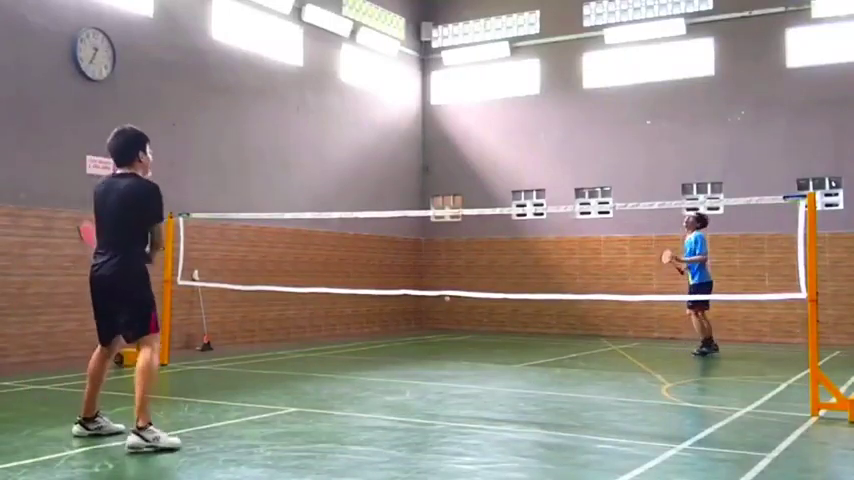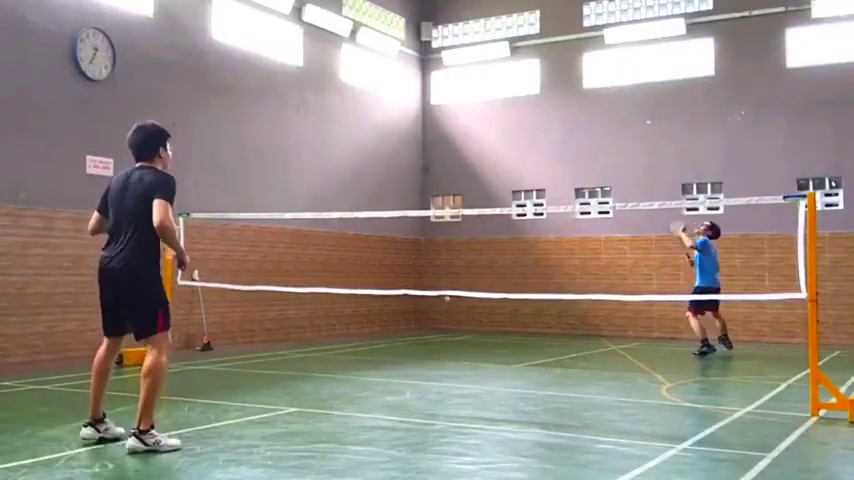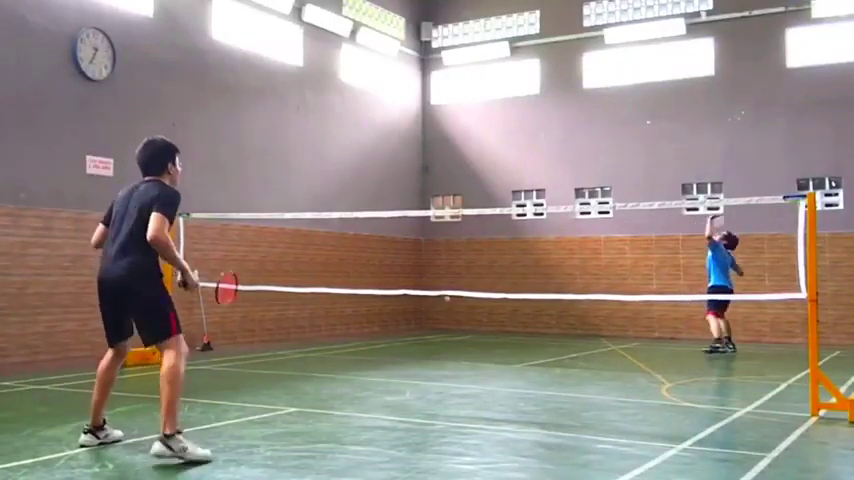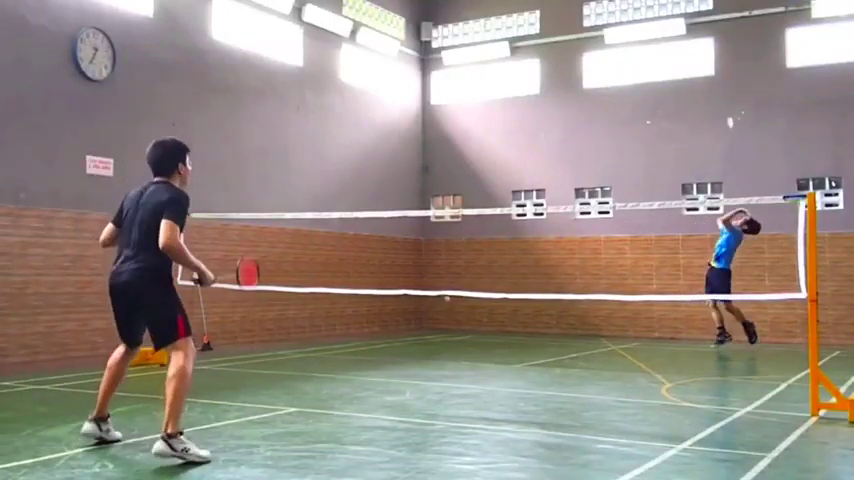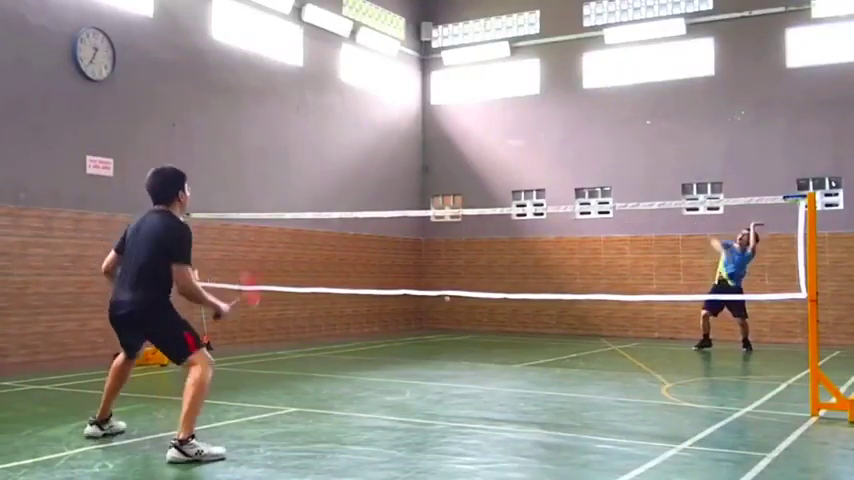
dt=0.3s
person 1, frame 1
left shoulder: (102, 188)
right shoulder: (147, 190)
right elbow: (158, 240)
right wrist: (150, 253)
left hip: (100, 274)
right hip: (127, 276)
left knee: (107, 344)
right knee: (149, 345)
left ankle: (88, 418)
right ankle: (142, 427)
person 1, frame 2
left shoulder: (118, 181)
right shoulder: (162, 180)
left elbow: (93, 227)
right elbow: (161, 222)
right wrist: (181, 253)
left hip: (110, 268)
right hip: (139, 270)
left knee: (111, 341)
right knee: (159, 345)
left ankle: (95, 422)
right ankle: (143, 430)
person 1, frame 3
left shoulder: (125, 194)
right shoulder: (166, 193)
left elbow: (97, 241)
right elbow: (156, 236)
right wrist: (185, 270)
left hip: (108, 278)
right hip: (138, 278)
left knee: (117, 349)
right knee: (175, 349)
left ankle: (95, 427)
right ankle: (169, 436)
person 1, frame 4
left shoulder: (134, 195)
right shoulder: (175, 197)
left elbow: (105, 239)
right elbow: (169, 244)
right wrist: (202, 270)
left hip: (120, 281)
right hip: (151, 282)
left knee: (129, 347)
right knee: (183, 351)
left ankle: (98, 419)
right ankle: (171, 436)
person 1, frame 5
left shoulder: (137, 225)
right shoulder: (176, 229)
left elbow: (107, 268)
right elbow: (184, 285)
right wrist: (216, 305)
left hip: (120, 307)
right hip: (150, 308)
left knee: (129, 355)
right knee: (201, 363)
left ankle: (101, 420)
right ankle: (183, 442)
person 2, frame 1
left shoulder: (698, 236)
right shoulder: (689, 238)
left elbow: (703, 258)
left wrist: (683, 260)
right wrist: (685, 266)
left hip: (701, 281)
right hip: (695, 281)
left knee: (692, 312)
right knee: (700, 313)
left ankle: (706, 345)
right ankle: (710, 343)
person 2, frame 2
left shoulder: (704, 241)
right shoulder: (711, 247)
left elbow: (691, 245)
left wrist: (681, 233)
right wrist: (695, 262)
left hip: (703, 286)
right hip: (715, 286)
left knee: (691, 314)
right knee: (716, 313)
left ankle: (706, 345)
right ankle: (725, 339)
person 2, frame 3
left shoulder: (716, 247)
right shoulder: (727, 254)
left elbow: (708, 236)
right elbow: (740, 273)
left wrist: (710, 220)
left hip: (717, 287)
right hip: (727, 288)
left knee: (712, 315)
right knee: (720, 315)
left ankle: (718, 343)
right ankle: (728, 342)
person 2, frame 4
left shoulder: (737, 233)
right shoulder: (730, 230)
left elbow: (724, 220)
left wrist: (737, 211)
left hip: (721, 271)
right hip: (713, 270)
left knee: (727, 305)
right knee: (712, 304)
left ankle: (748, 326)
right ankle: (722, 333)
person 2, frame 5
left shoulder: (748, 254)
right shoulder: (728, 247)
left elbow: (752, 247)
right elbow: (715, 242)
left wrist: (753, 228)
right wrist: (722, 249)
left hip: (735, 289)
right hip: (719, 287)
left knee: (741, 321)
right knee: (705, 314)
left ankle: (745, 342)
right ankle: (705, 340)
